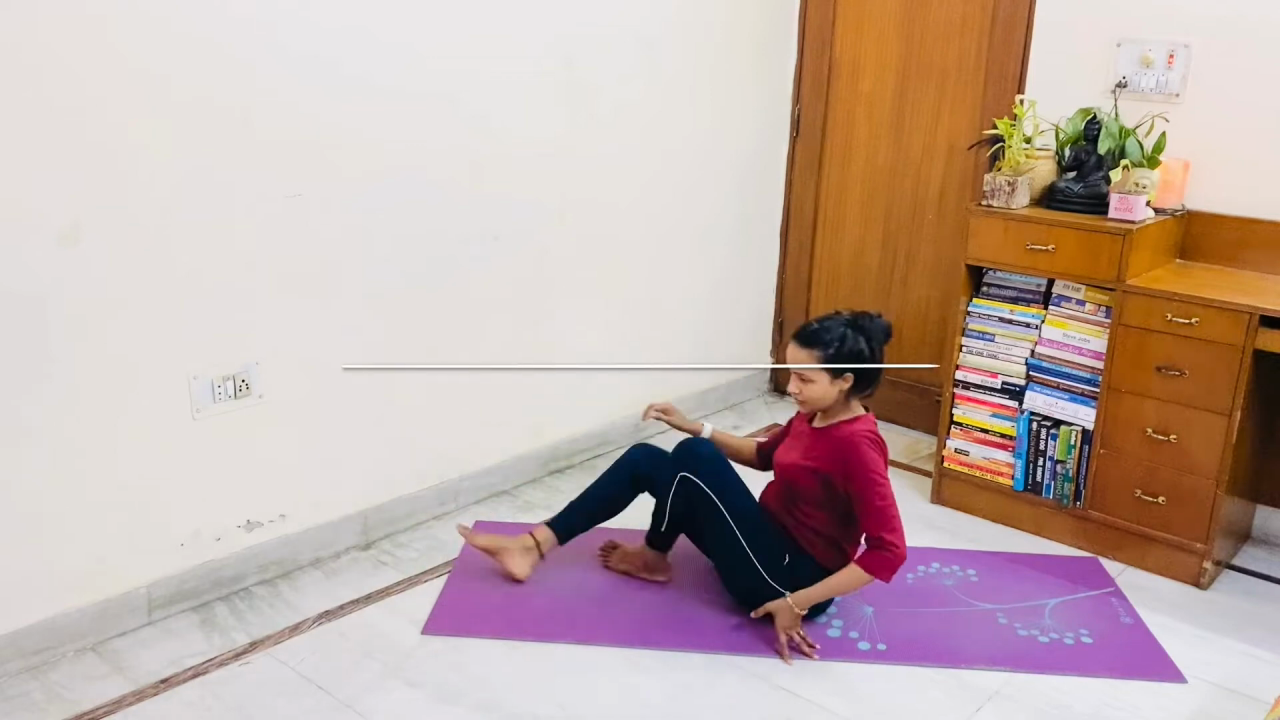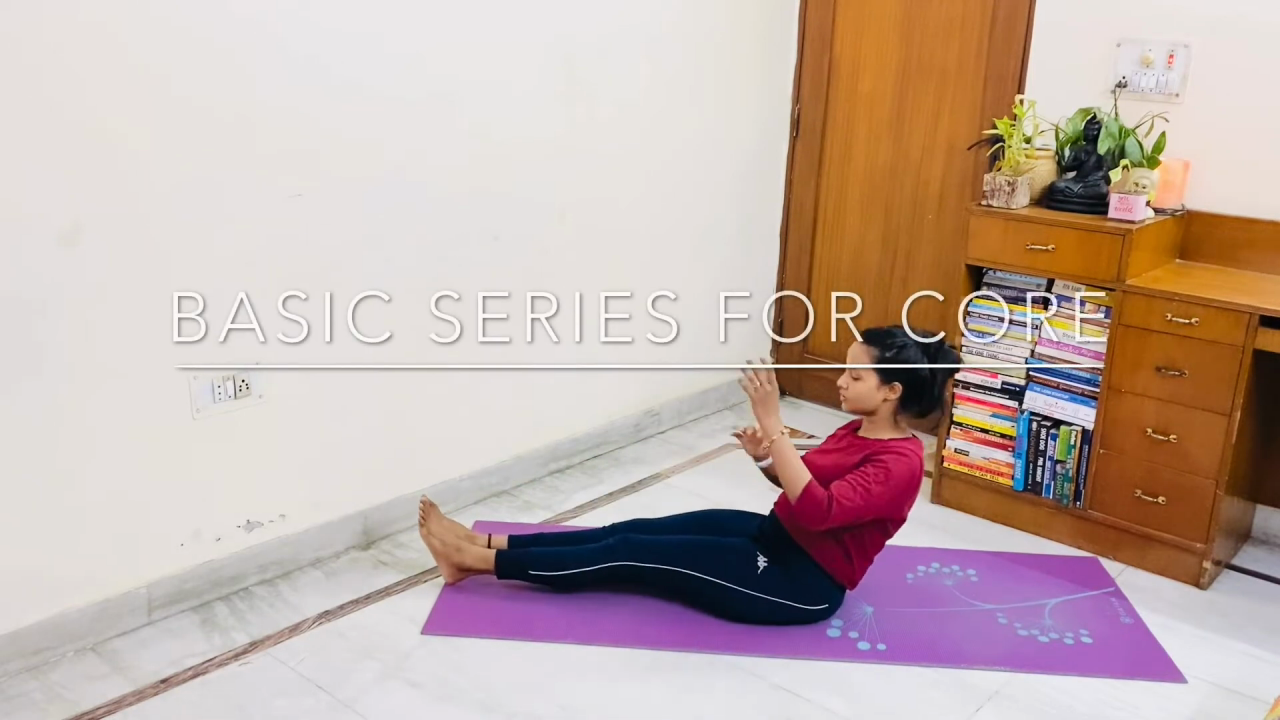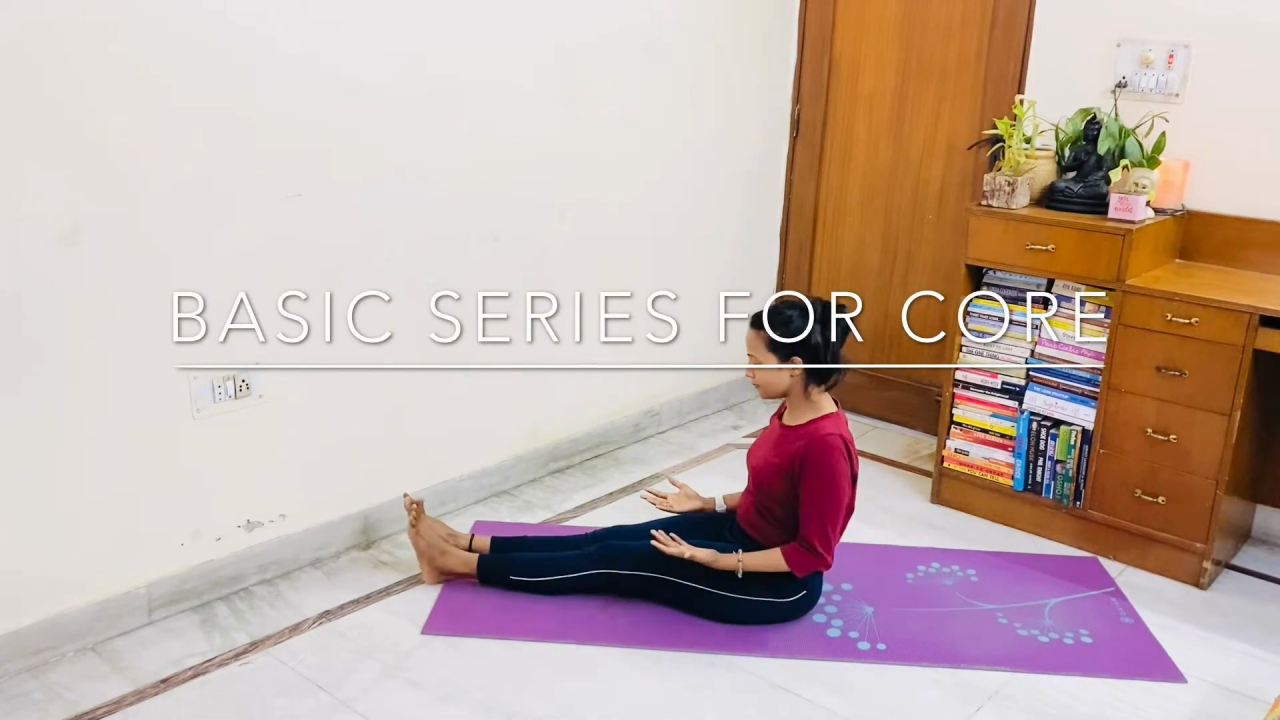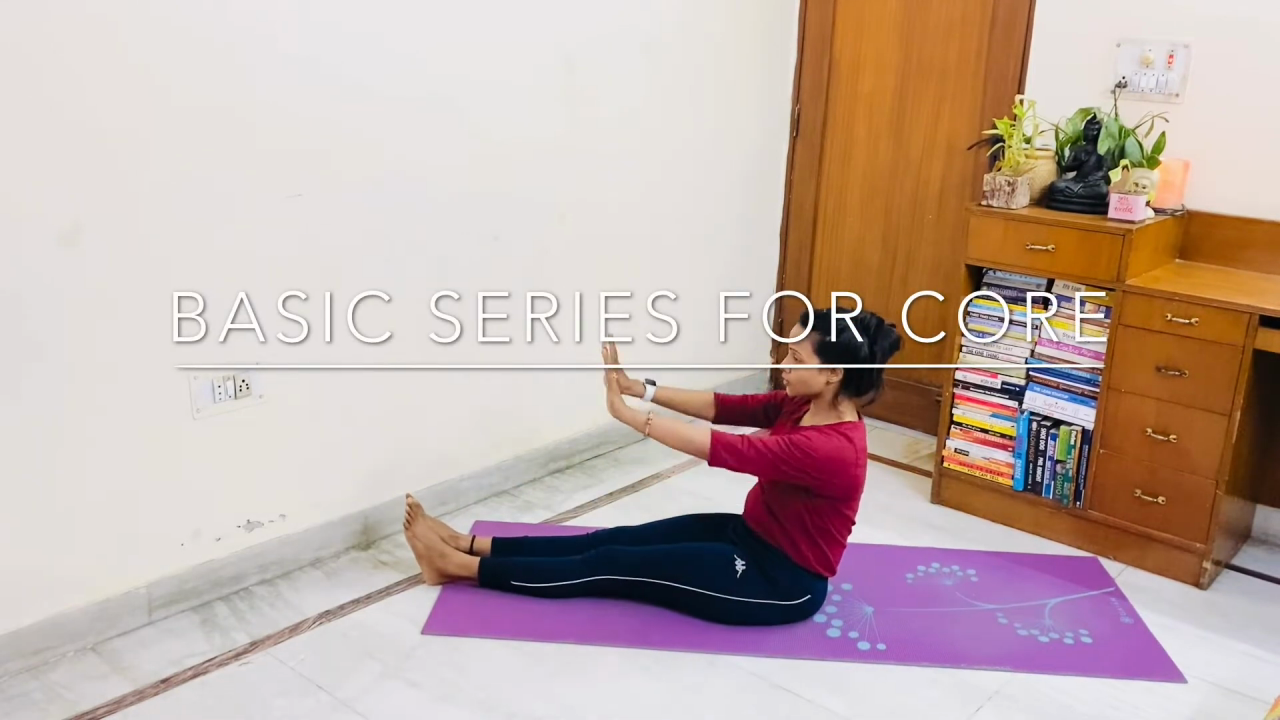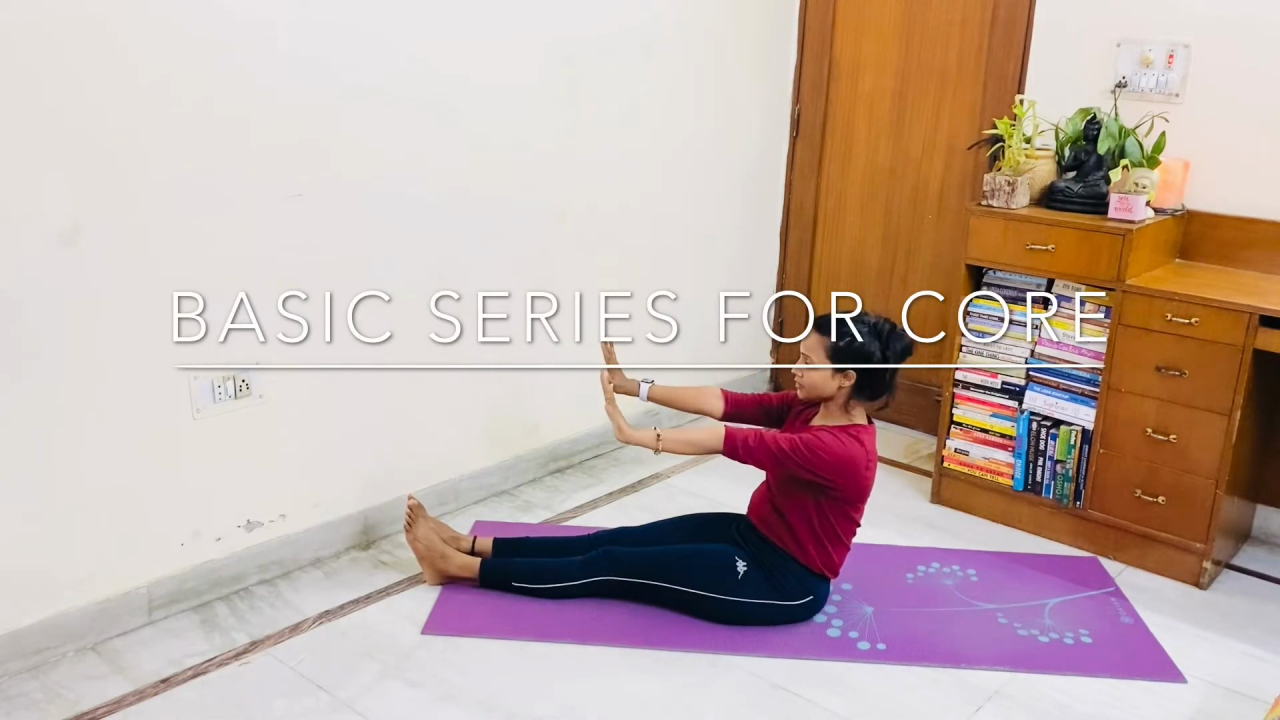
dt=1s
person 1, frame 1
left shoulder: (858, 445)
right shoulder: (818, 413)
left elbow: (888, 552)
right elbow: (765, 454)
left wrist: (797, 603)
right wrist: (696, 428)
left hip: (789, 576)
right hip: (770, 540)
left knee: (693, 458)
right knee: (643, 459)
left ankle: (651, 555)
right ankle: (536, 542)
person 1, frame 2
left shoulder: (898, 461)
right shoulder: (862, 429)
left elbow: (816, 512)
right elbow: (797, 484)
left wrist: (774, 431)
right wrist: (763, 452)
left hip: (803, 584)
right hip: (777, 538)
left knee: (632, 554)
right knee: (636, 531)
left ankle: (476, 561)
right ankle: (486, 542)
person 1, frame 3
left shoulder: (825, 443)
right shoulder: (794, 411)
left elbow: (813, 553)
left wrist: (714, 562)
right wrist: (708, 504)
left hip: (779, 585)
right hip: (745, 534)
left knee: (613, 560)
right knee: (609, 539)
left ankle: (456, 564)
right ankle: (466, 543)
person 1, frame 4
left shoulder: (831, 450)
right shoulder: (803, 405)
left elbow: (724, 447)
right elbow: (723, 407)
left wrist: (630, 415)
right wrist: (638, 386)
left hip: (783, 583)
right hip: (753, 537)
left knee: (613, 567)
right knee: (614, 540)
left ankle: (459, 566)
right ankle: (469, 544)
person 1, frame 5
left shoulder: (843, 451)
right shoulder: (813, 408)
left elbow: (735, 441)
right elbow: (726, 403)
left wrist: (636, 435)
right wrist: (634, 387)
left hip: (786, 583)
right hip: (757, 536)
left knee: (616, 567)
right knee: (618, 541)
left ankle: (460, 567)
right ankle: (472, 545)
